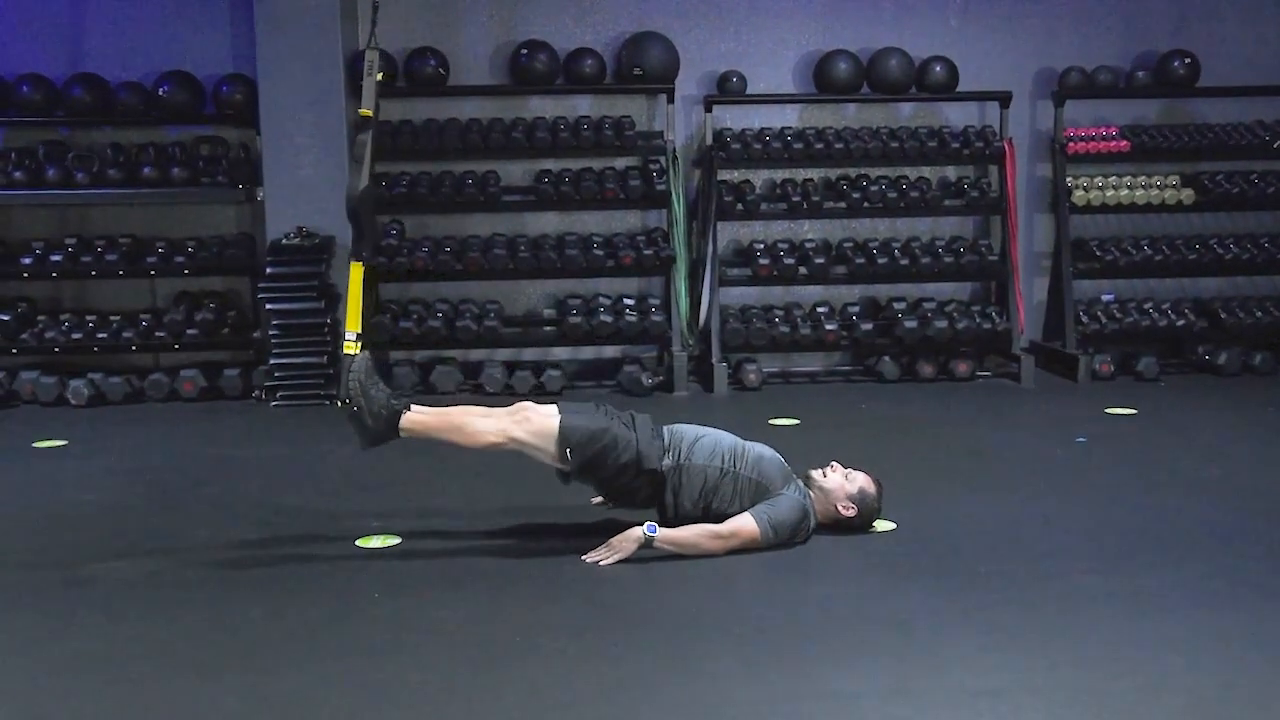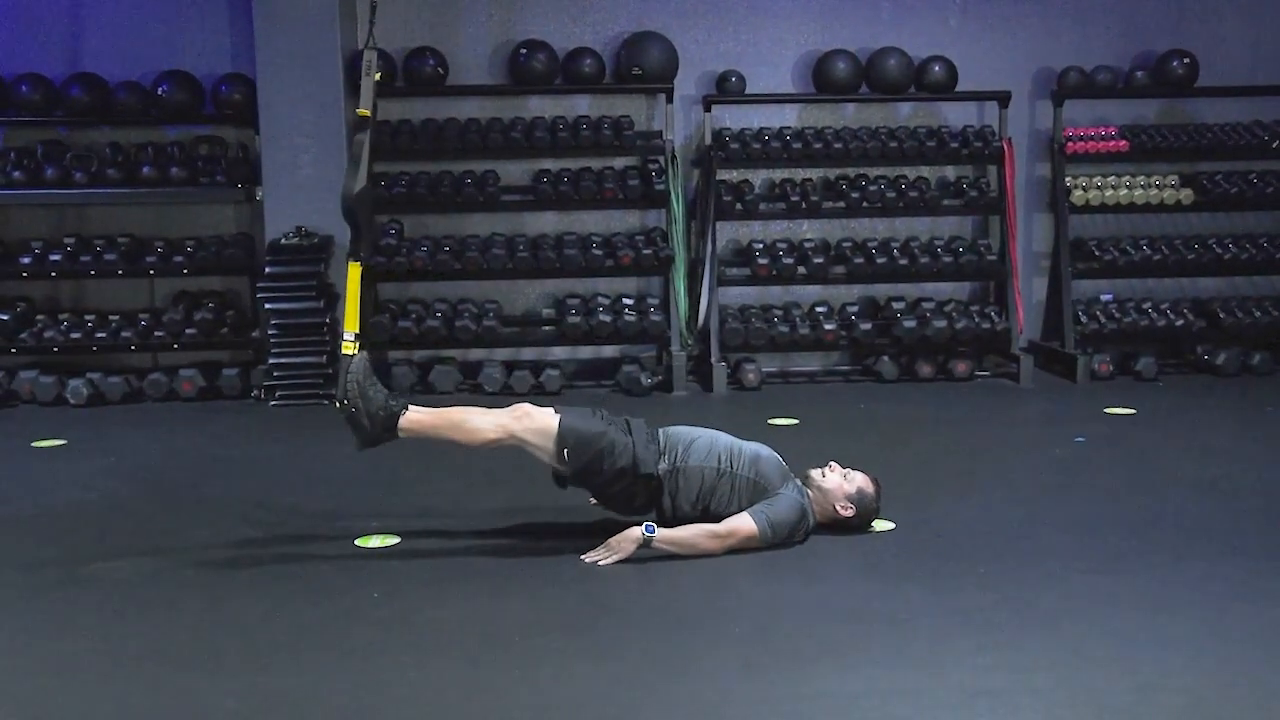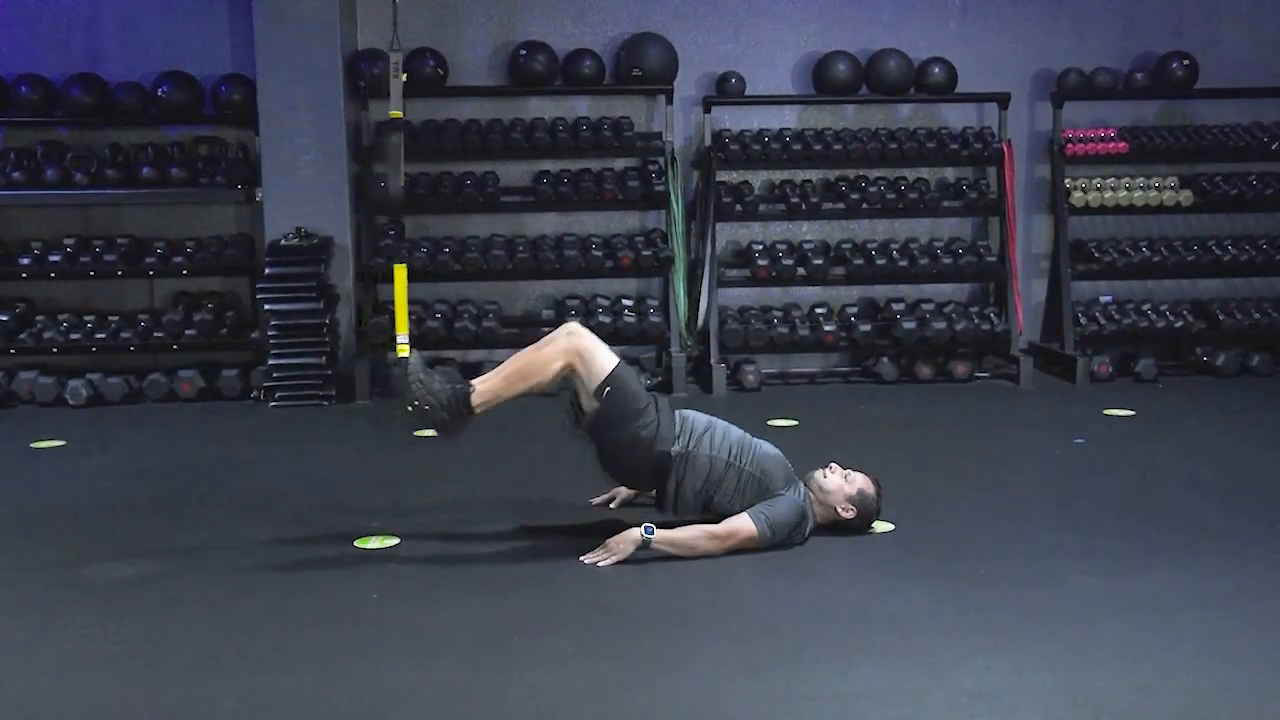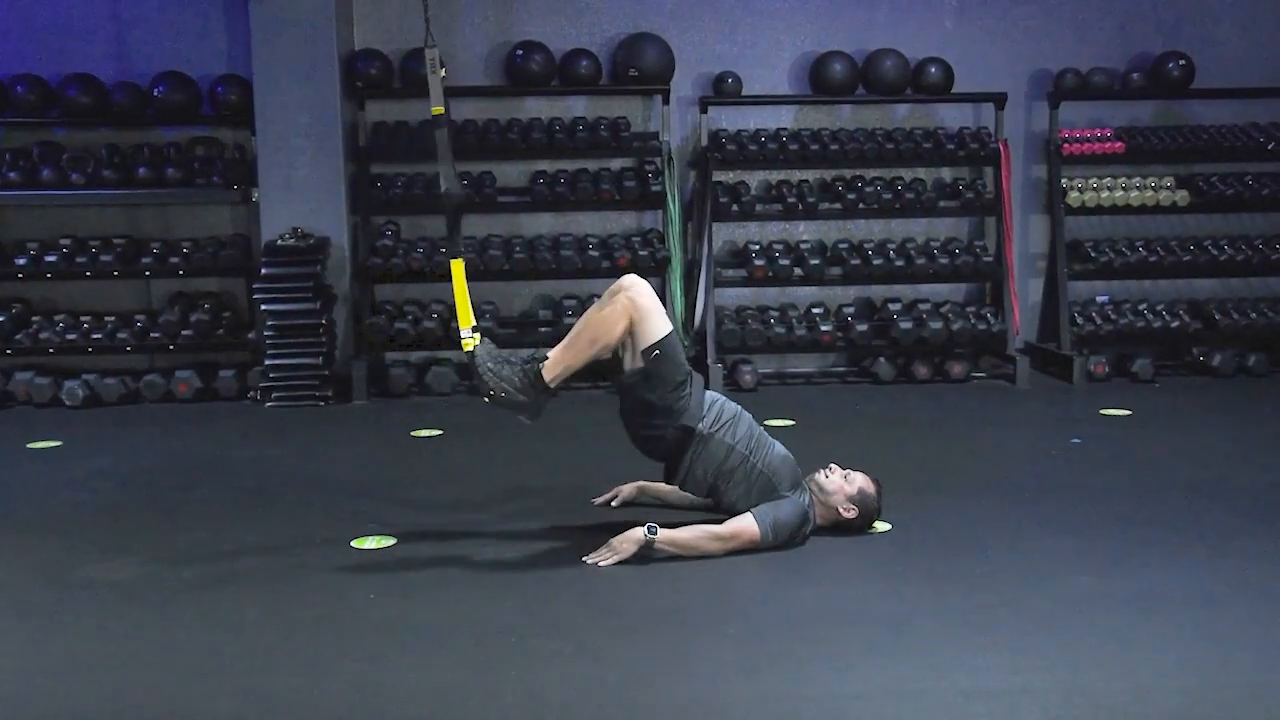
dt=0.4s
person 1, frame 1
left shoulder: (795, 513)
right shoulder: (785, 482)
left elbow: (723, 537)
left wrist: (646, 534)
left hip: (651, 471)
right hip: (654, 447)
left knee: (516, 427)
right knee: (521, 414)
left ankle: (392, 420)
right ankle: (397, 414)
person 1, frame 2
left shoulder: (793, 513)
right shoulder: (785, 483)
left elbow: (722, 536)
left wrist: (645, 534)
left hip: (646, 476)
right hip: (651, 452)
left knee: (517, 423)
right knee: (521, 417)
left ankle: (392, 420)
right ankle: (395, 413)
person 1, frame 3
left shoulder: (793, 517)
right shoulder: (791, 491)
left elbow: (720, 536)
left wrist: (644, 534)
left hip: (656, 450)
right hip: (669, 442)
left knee: (572, 340)
right knee: (572, 337)
left ankle: (459, 403)
right ankle: (465, 396)
person 1, frame 4
left shoulder: (795, 516)
right shoulder: (796, 494)
left elbow: (725, 538)
left wrist: (647, 535)
left hip: (677, 423)
right hip: (689, 419)
left knee: (632, 293)
right knee: (628, 293)
left ankle: (534, 381)
right ankle: (536, 373)
